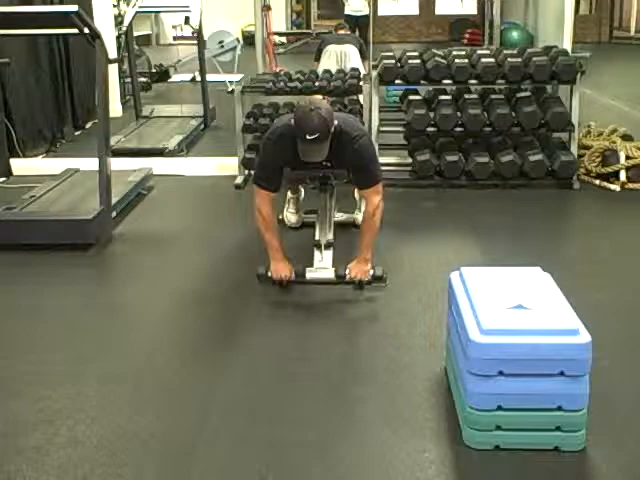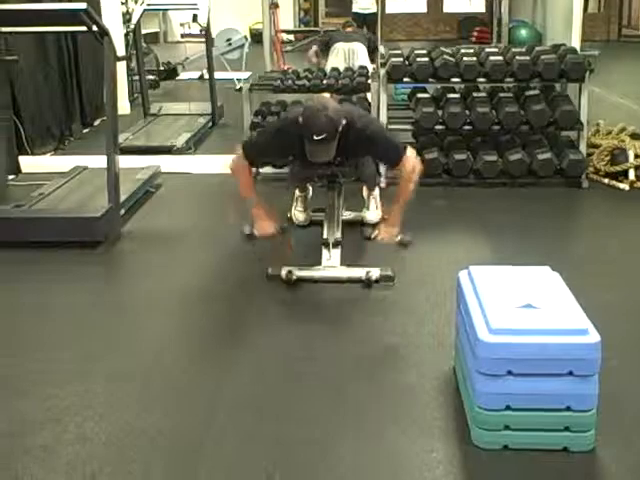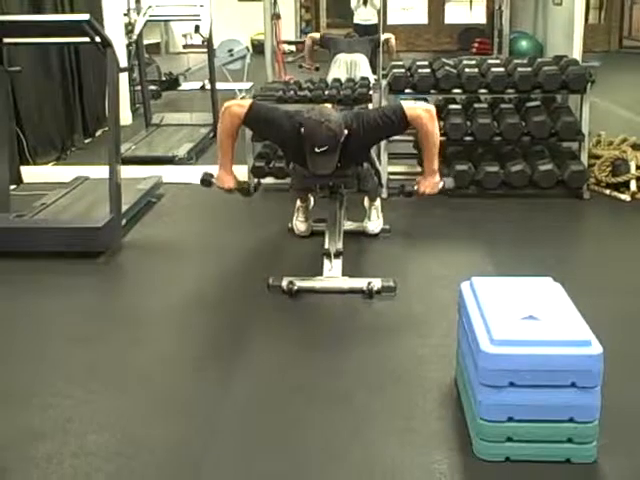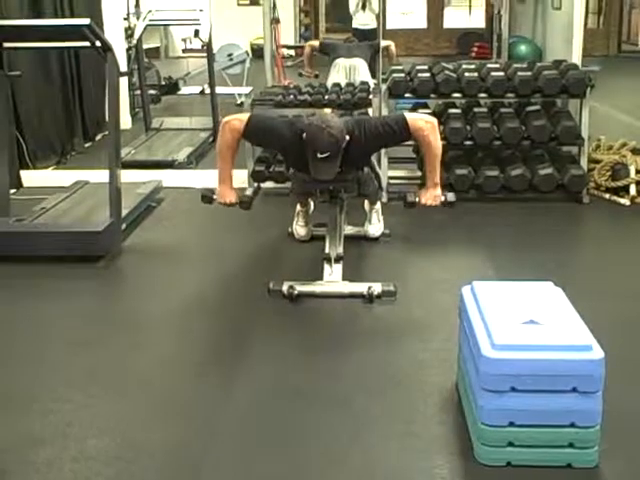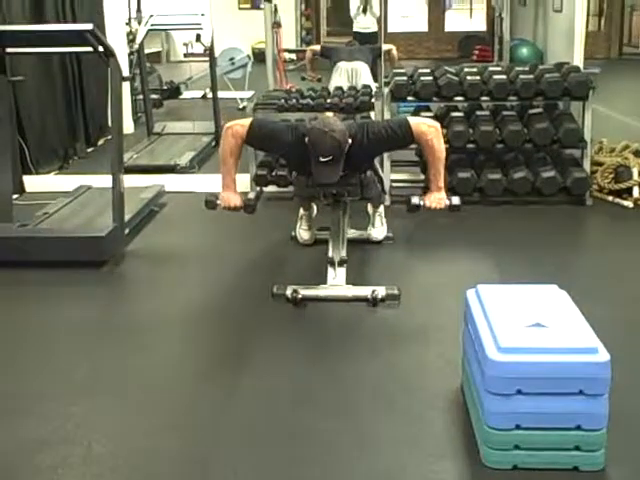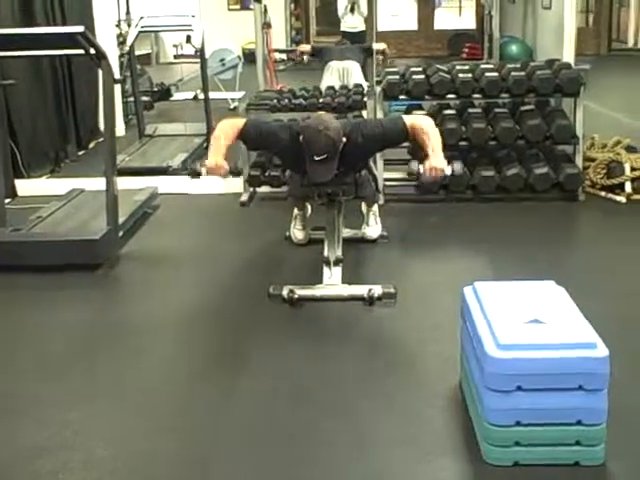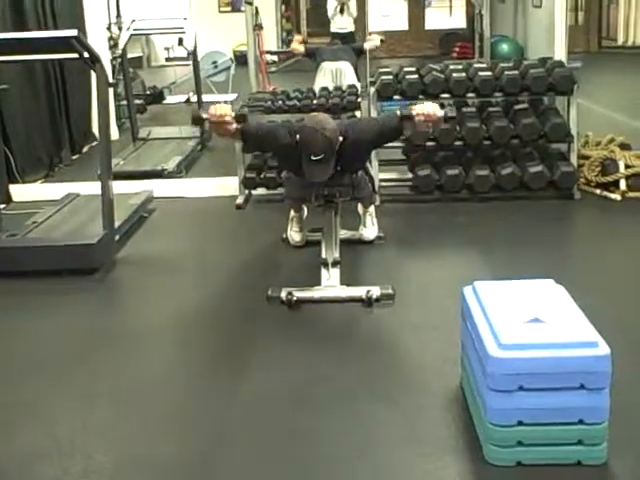
dt=0.3s
person 1, frame 1
left shoulder: (355, 138)
right shoulder: (277, 138)
left elbow: (374, 200)
right elbow: (263, 201)
left wrist: (364, 259)
right wrist: (277, 258)
left hip: (343, 163)
left ankle: (361, 194)
right ankle: (294, 194)
person 1, frame 2
left shoulder: (363, 127)
right shoulder: (285, 129)
left elbow: (411, 165)
right elbow: (240, 164)
left wrist: (393, 221)
right wrist: (261, 216)
left knee: (368, 174)
right knee: (298, 175)
left ankle: (371, 192)
right ankle: (302, 193)
person 1, frame 3
left shoulder: (363, 126)
right shoulder: (288, 127)
left elbow: (424, 112)
right elbow: (231, 109)
left wrist: (431, 173)
right wrist: (225, 169)
left hip: (355, 165)
left knee: (370, 188)
right knee: (299, 188)
left ankle: (373, 203)
right ankle: (303, 204)
person 1, frame 4
left shoulder: (364, 133)
right shoulder: (289, 134)
left elbow: (426, 124)
right elbow: (231, 124)
left wrist: (432, 185)
right wrist: (225, 184)
left hip: (355, 171)
left knee: (370, 190)
right knee: (299, 191)
left ankle: (373, 207)
right ankle: (304, 208)
person 1, frame 5
left shoulder: (367, 137)
right shoulder: (291, 139)
left elbow: (429, 127)
right elbow: (234, 129)
left wrist: (437, 189)
right wrist: (229, 188)
left hip: (359, 171)
left ankle: (376, 210)
right ankle: (306, 211)
person 1, frame 6
left shoulder: (362, 136)
right shoulder: (286, 137)
left elbow: (421, 122)
right elbow: (230, 125)
left wrist: (435, 155)
right wrist: (215, 156)
left hip: (353, 173)
left knee: (367, 190)
right knee: (297, 194)
left ankle: (371, 208)
right ankle: (301, 212)
person 1, frame 7
left shoulder: (359, 134)
right shoulder: (282, 137)
left elbow: (412, 115)
right elbow: (232, 127)
left wrist: (426, 110)
right wrist: (219, 121)
left hip: (350, 173)
left knee: (364, 195)
right knee: (294, 197)
left ankle: (367, 210)
right ankle: (297, 213)
